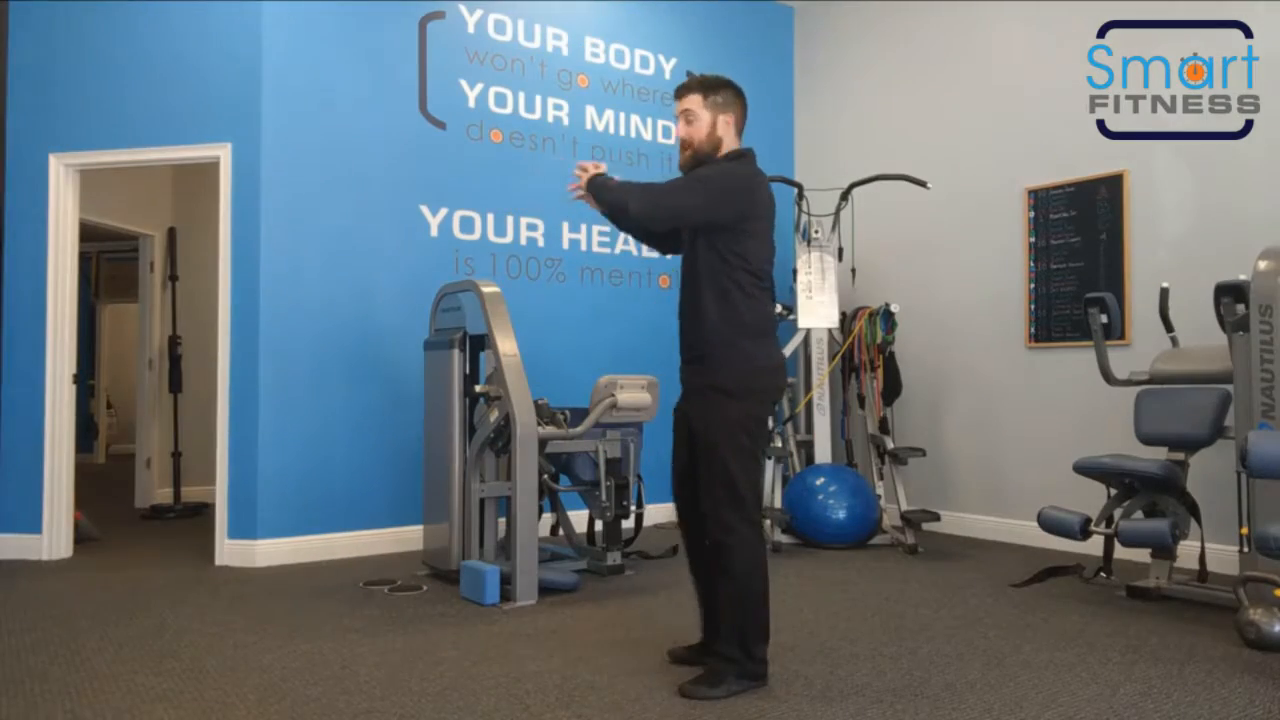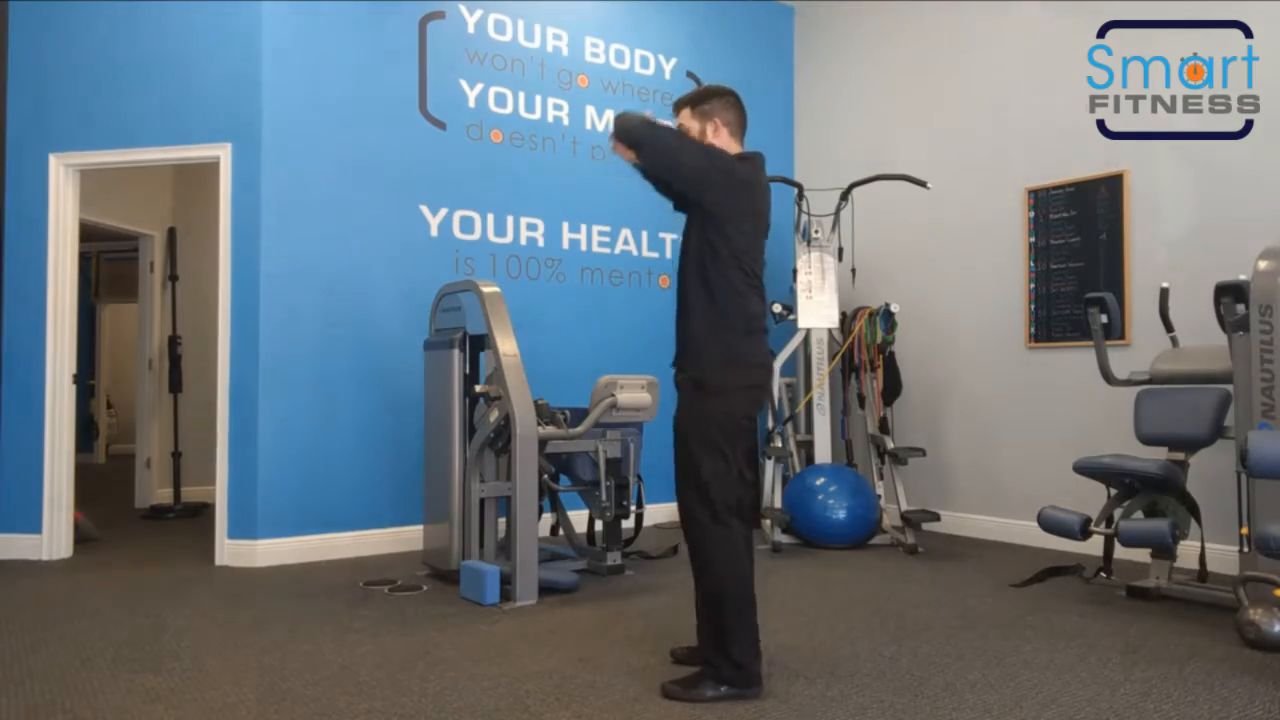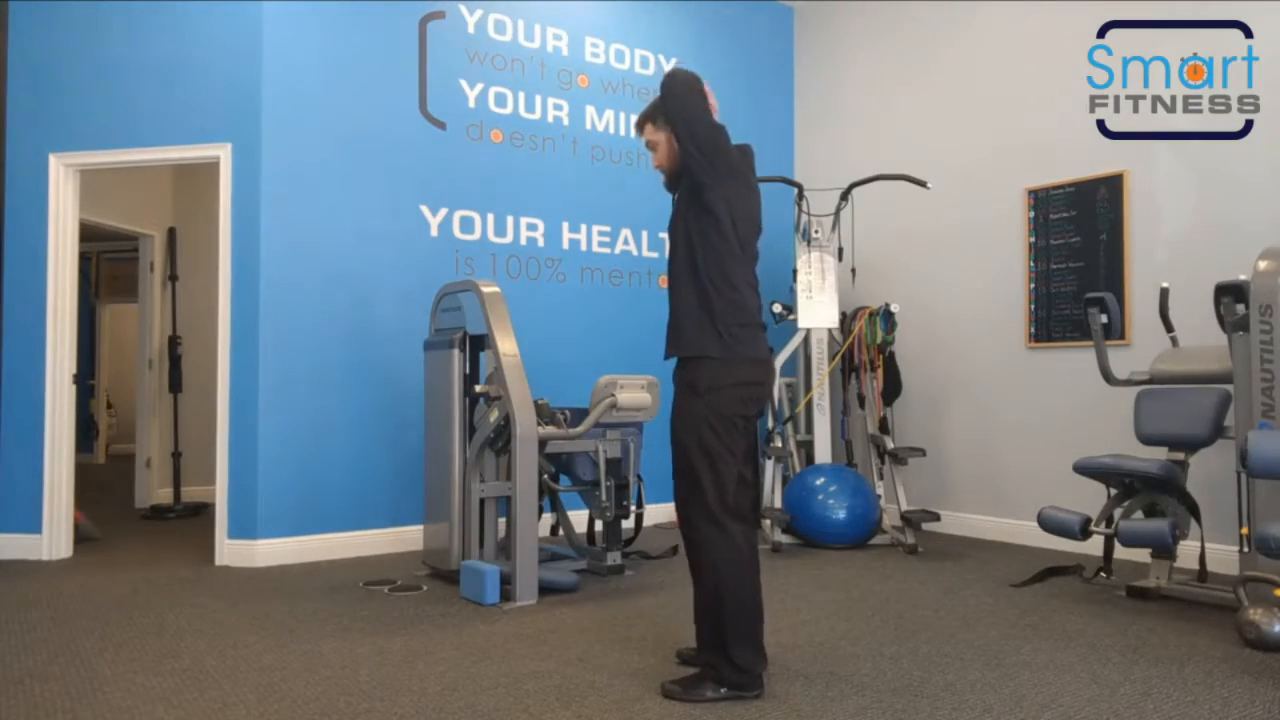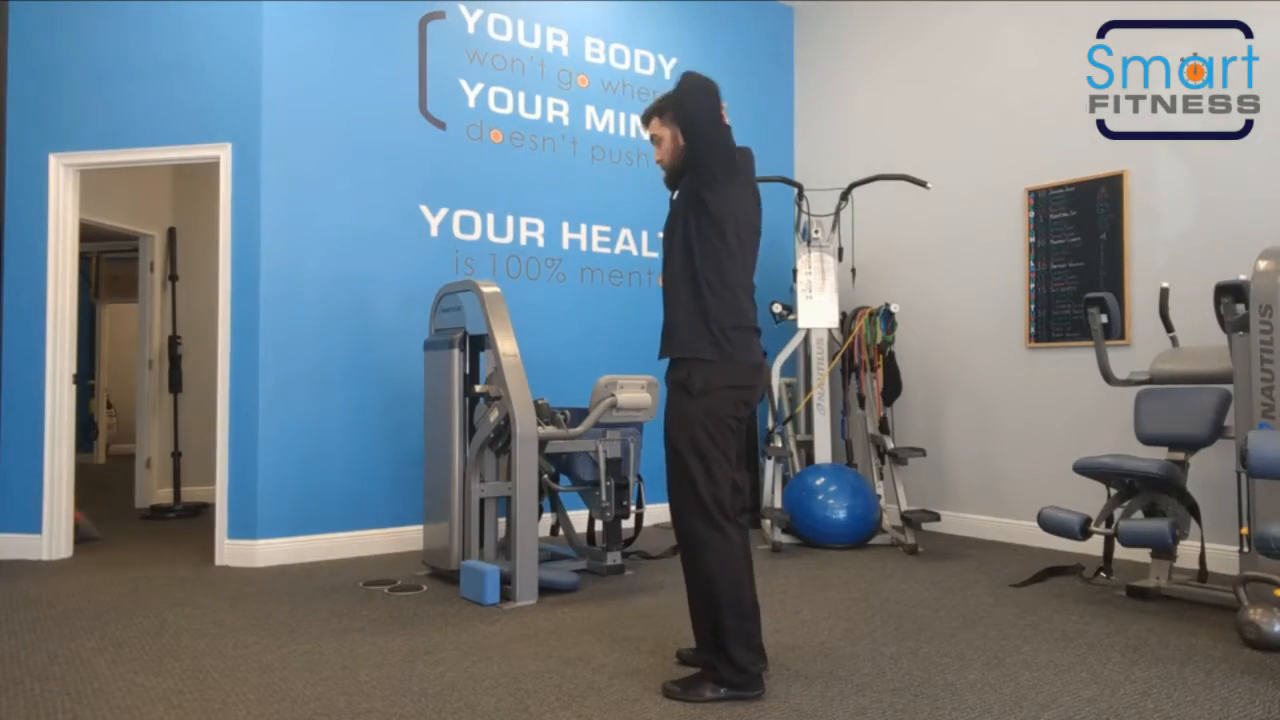
dt=0.7s
person 1, frame 1
left shoulder: (737, 183)
right shoulder: (716, 184)
left elbow: (651, 204)
right elbow: (669, 233)
left wrist: (599, 186)
right wrist: (608, 199)
left hip: (737, 379)
right hip: (712, 376)
left knee: (731, 517)
right knee: (700, 512)
left ankle: (745, 659)
right ankle: (722, 638)
person 1, frame 2
left shoulder: (727, 176)
right shoulder: (732, 182)
left elbow: (639, 134)
right elbow: (681, 183)
left wrist: (628, 132)
right wrist: (640, 154)
left hip: (721, 372)
right hip: (733, 367)
left knee: (712, 514)
right knee: (727, 510)
left ankle: (733, 667)
right ankle: (725, 643)
person 1, frame 3
left shoulder: (716, 167)
right shoulder: (726, 176)
left elbow: (678, 87)
left wrist: (698, 105)
right wrist: (700, 114)
left hip: (717, 370)
right hip: (736, 365)
left knee: (709, 515)
right knee: (729, 513)
left ankle: (735, 668)
right ankle: (735, 647)
person 1, frame 4
left shoulder: (718, 171)
right shoulder: (722, 178)
left elbow: (696, 89)
left wrist: (705, 117)
right wrist: (705, 123)
left hip: (709, 370)
right hip: (726, 365)
left knee: (705, 517)
right knee: (718, 514)
left ankle: (735, 669)
right ankle: (731, 647)
